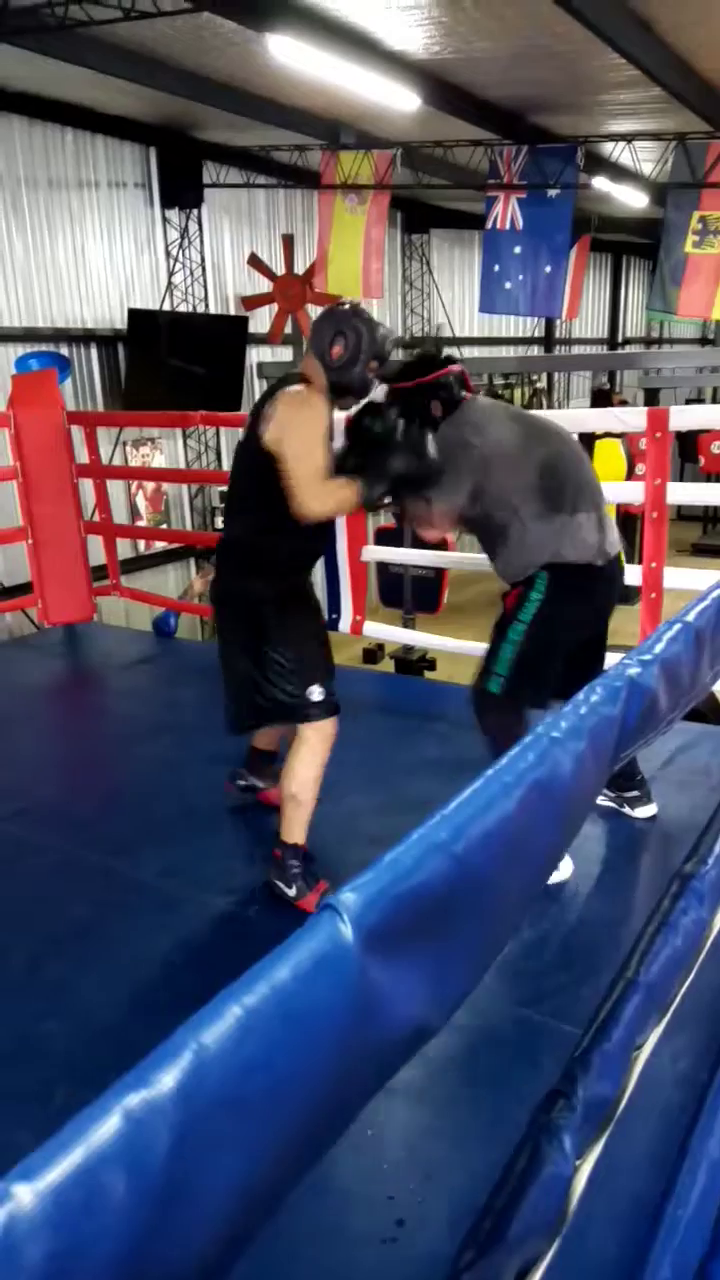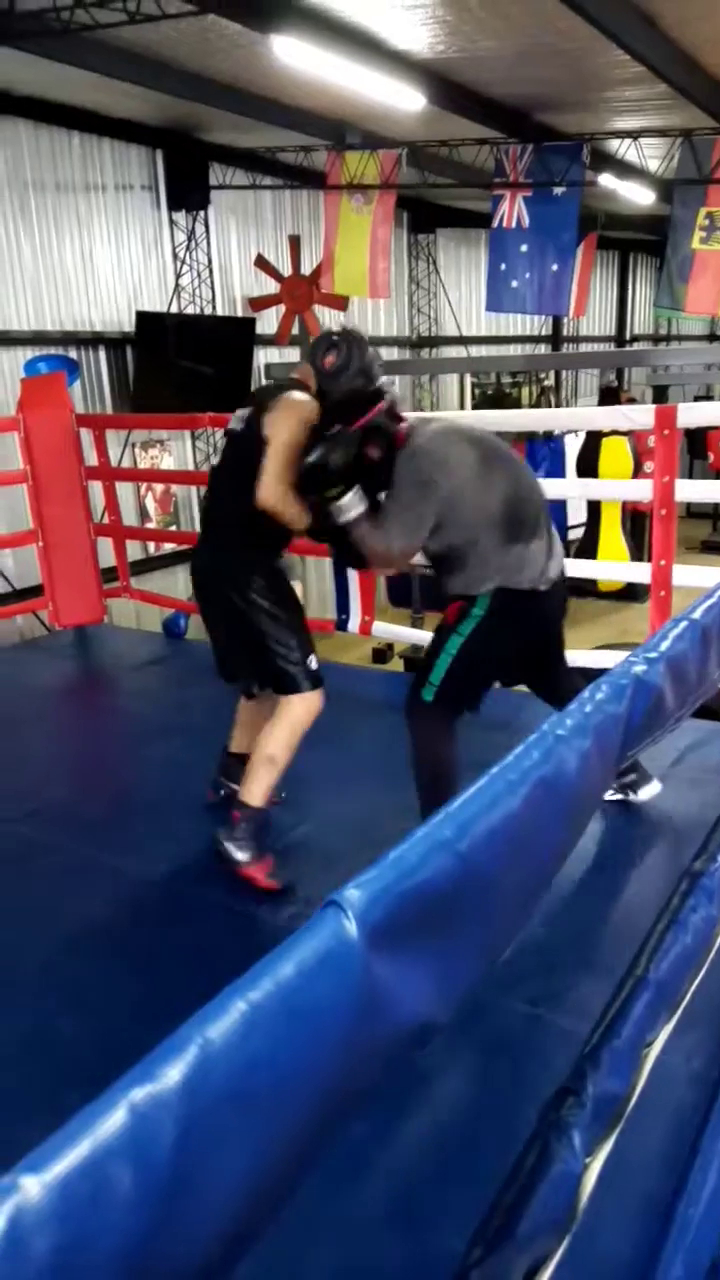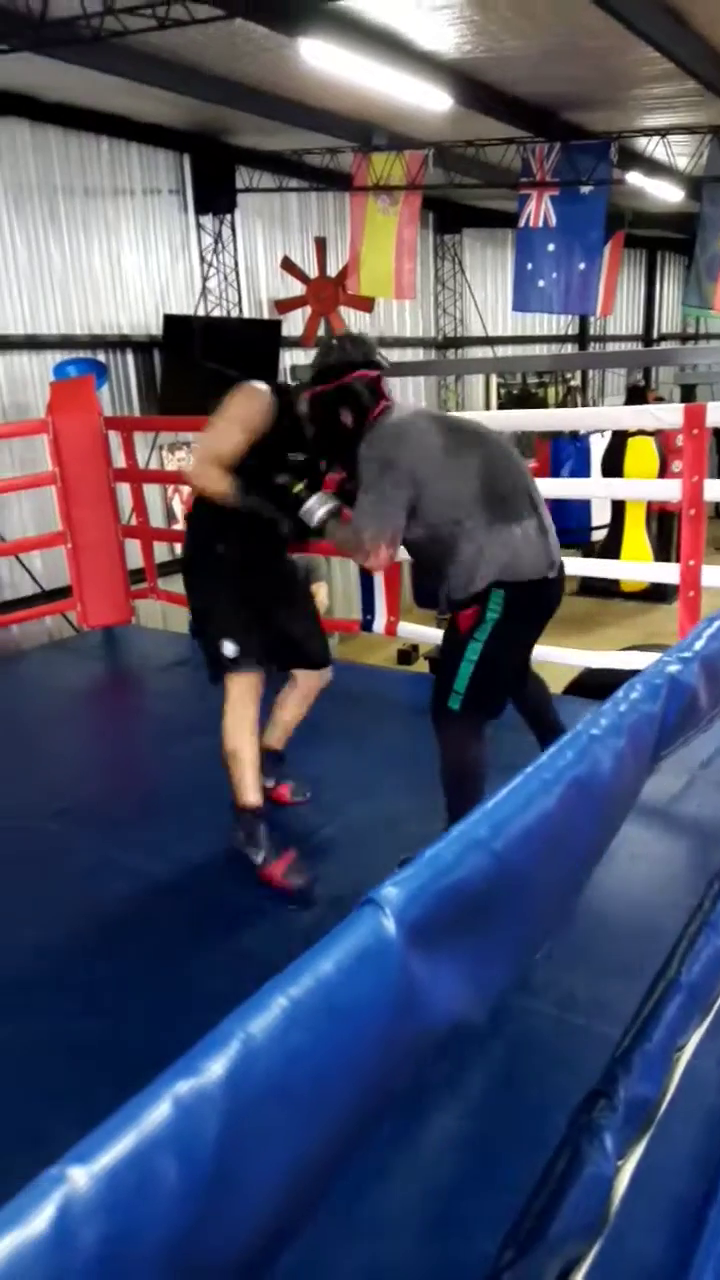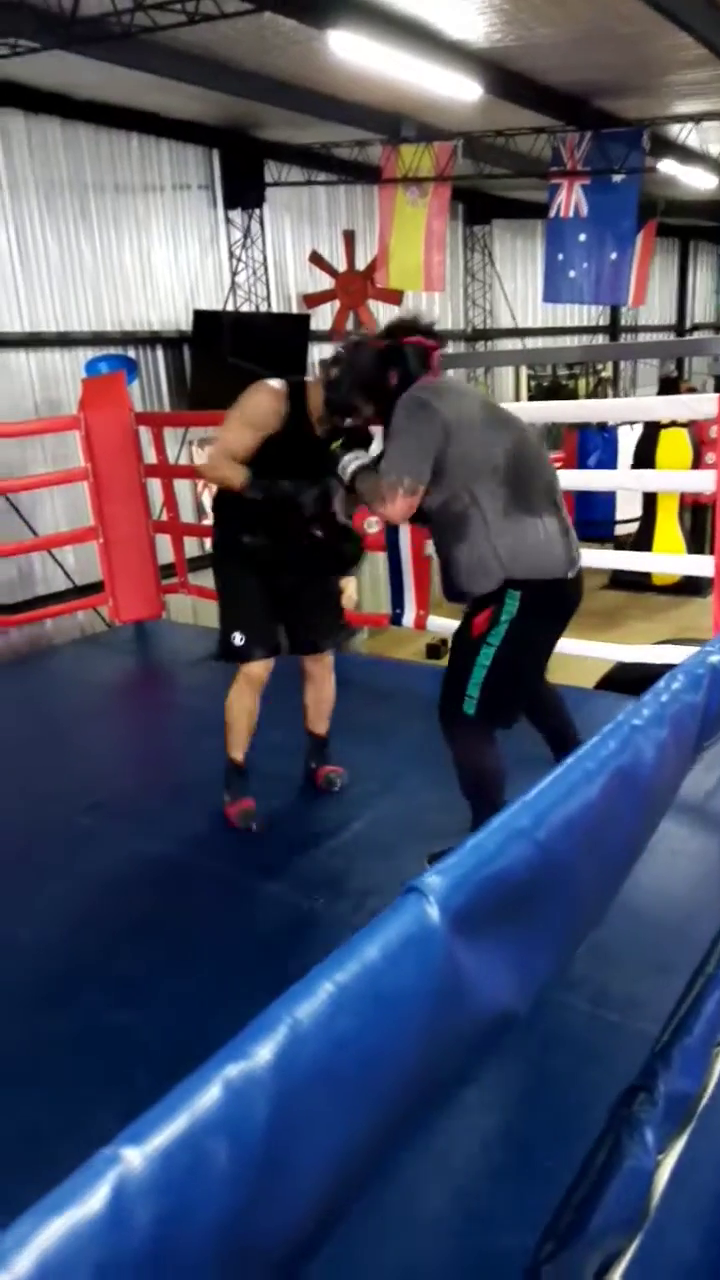
dt=0.3s
person 1, frame 1
left shoulder: (293, 404)
right shoulder: (299, 402)
left elbow: (313, 488)
right elbow: (313, 502)
left wrist: (360, 471)
right wrist: (387, 474)
left hip: (270, 580)
right hip: (261, 589)
left knee: (293, 690)
right knee: (317, 721)
left ankle: (253, 770)
right ankle: (291, 869)
person 1, frame 2
left shoulder: (275, 401)
right shoulder: (299, 406)
right elbow: (270, 495)
right wrist: (335, 537)
left hip: (229, 563)
right hip: (241, 571)
left knee: (267, 678)
right knee: (303, 696)
left ankle: (231, 775)
right ankle: (244, 829)
person 1, frame 3
left shoulder: (313, 429)
right shoulder: (258, 401)
right elbow: (201, 469)
right wrist: (256, 508)
left hip: (267, 560)
right hip: (217, 562)
left knee: (314, 669)
right knee: (244, 682)
left ankle: (266, 766)
right ankle: (253, 832)
person 1, frame 4
right shoulder: (273, 399)
right elbow: (219, 464)
left wrist: (337, 531)
right wrist: (282, 490)
left hip: (301, 547)
right hip: (242, 550)
left knee: (320, 659)
right knee: (255, 668)
left ankle: (318, 756)
right ankle: (235, 778)
person 2, frame 1
left shoulder: (461, 432)
right shoulder: (498, 420)
left elbow: (433, 524)
left hip: (557, 574)
right hip: (595, 564)
left knee: (497, 701)
right knee: (582, 685)
right ankle: (630, 789)
person 2, frame 2
left shoulder: (418, 467)
right shoulder: (437, 434)
left elbow: (392, 556)
left wrist: (344, 499)
left hip: (499, 595)
right hip: (540, 579)
left knee: (428, 710)
right knee: (553, 678)
right ankle: (630, 776)
person 2, frame 3
left shoulder: (383, 449)
right shoulder: (417, 426)
left elbow: (371, 551)
left wrist: (307, 501)
left hip: (506, 584)
right hip: (538, 567)
left knee: (457, 714)
right knee: (509, 672)
person 2, frame 4
left shoulder: (421, 406)
right shoulder: (463, 407)
left elbow: (392, 503)
right elbow: (436, 499)
left wrist: (348, 457)
left hip: (521, 585)
right hip: (553, 574)
left knee: (466, 717)
right knee: (526, 684)
